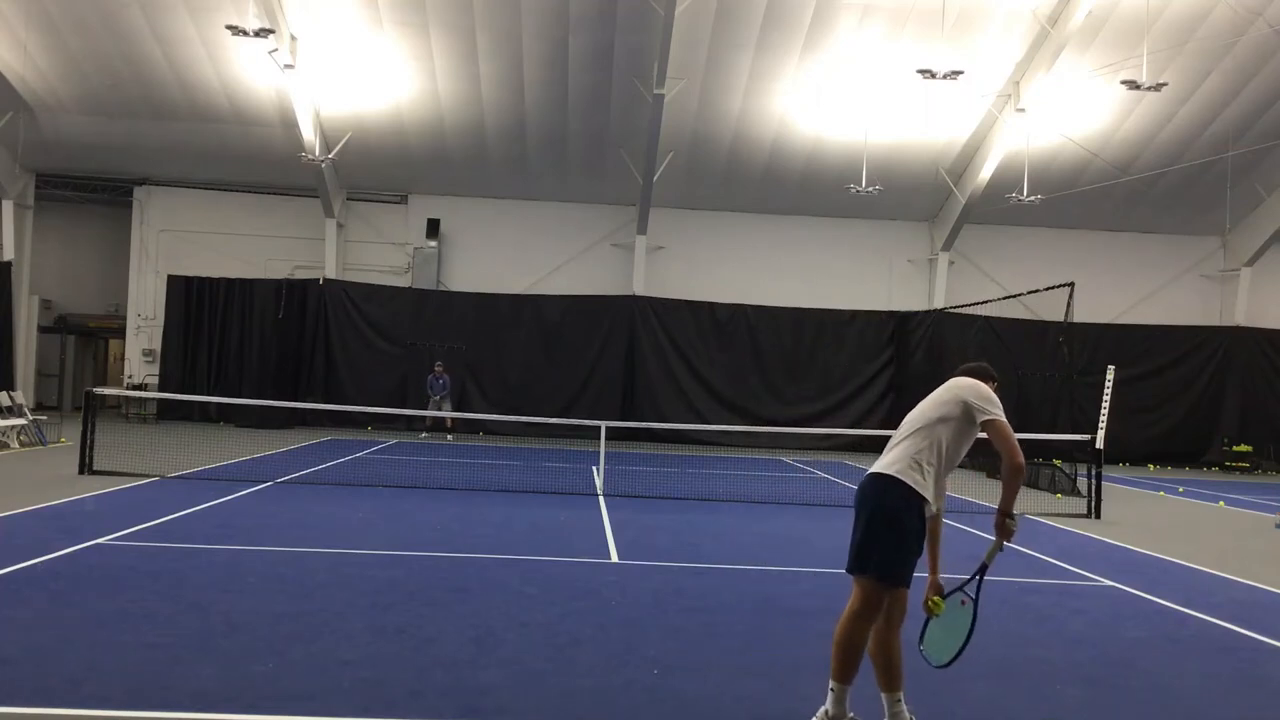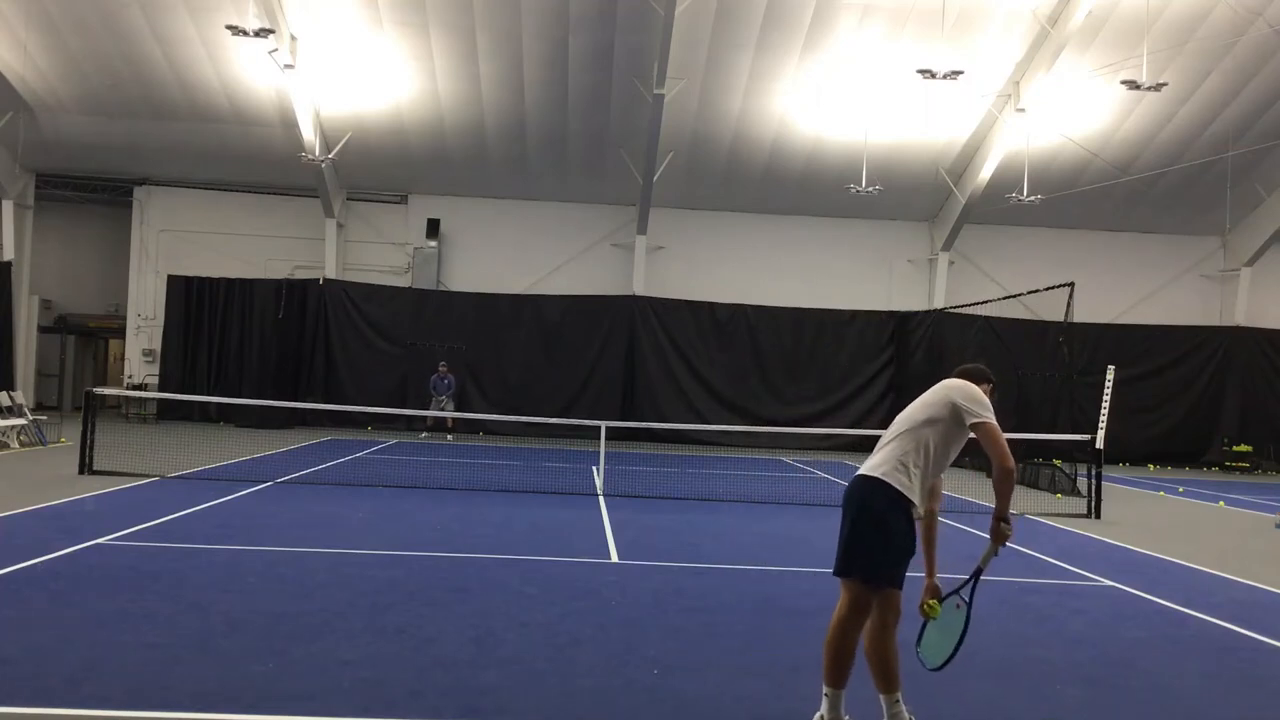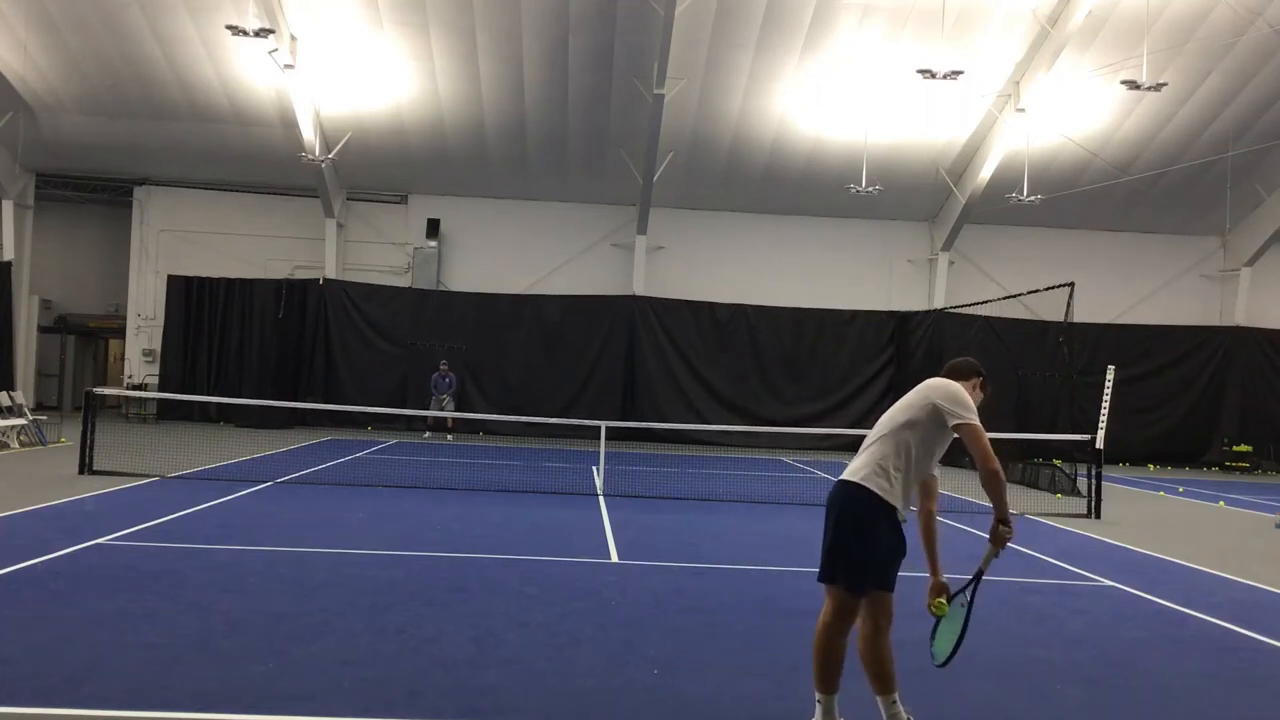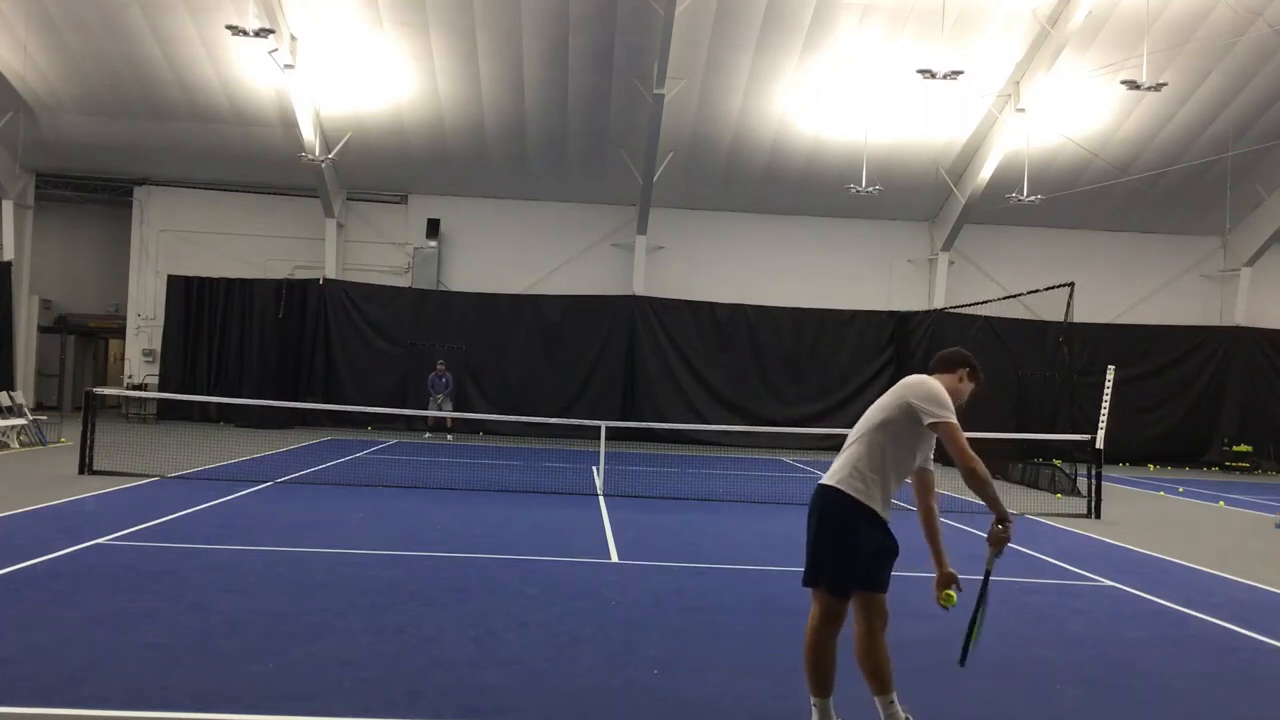
dt=0.2s
person 1, frame 1
right shoulder: (977, 390)
left elbow: (935, 504)
right elbow: (1015, 461)
left wrist: (933, 575)
right wrist: (1005, 513)
left hip: (901, 501)
right hip: (893, 494)
left knee: (891, 612)
right knee: (867, 603)
person 1, frame 2
left shoulder: (944, 415)
right shoulder: (969, 392)
left elbow: (930, 508)
right elbow: (1004, 465)
left wrist: (930, 576)
right wrist: (1001, 517)
left hip: (893, 505)
right hip: (879, 496)
left knee: (885, 615)
right knee: (856, 605)
person 1, frame 3
left shoulder: (933, 428)
right shoulder: (950, 391)
left elbow: (927, 508)
right elbow: (989, 466)
left wrist: (936, 575)
right wrist: (1002, 519)
left hip: (882, 512)
right hip: (861, 501)
left knee: (878, 616)
right knee: (841, 611)
person 1, frame 4
left shoulder: (925, 426)
right shoulder: (927, 388)
left elbow: (926, 502)
right elbow: (966, 462)
left wrist: (941, 566)
right wrist: (1001, 516)
left hip: (869, 515)
right hip: (842, 503)
left knee: (873, 617)
right knee: (828, 615)
